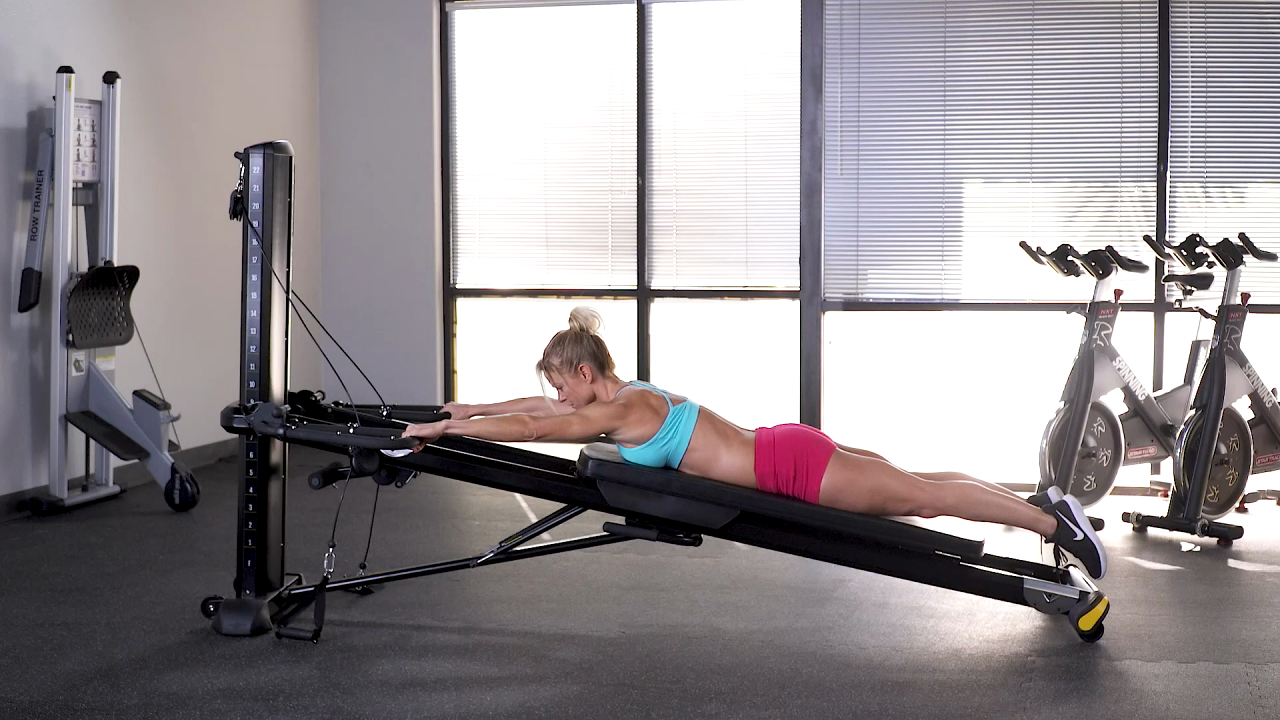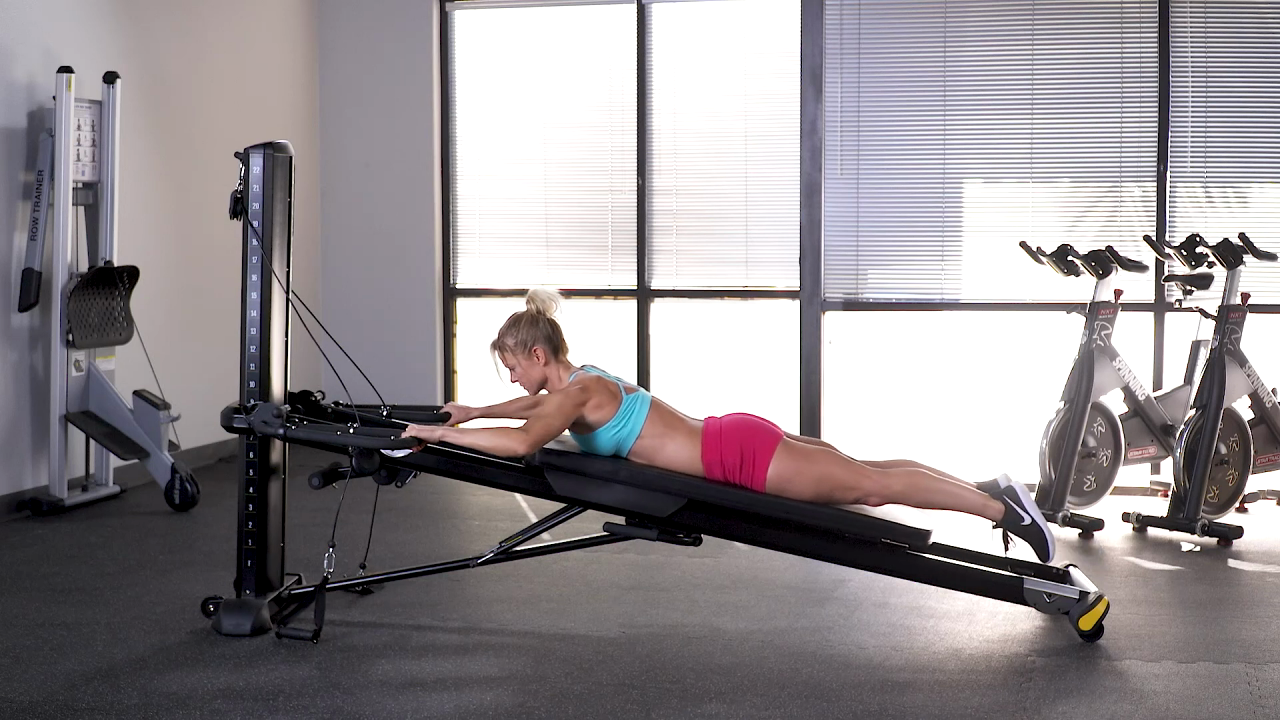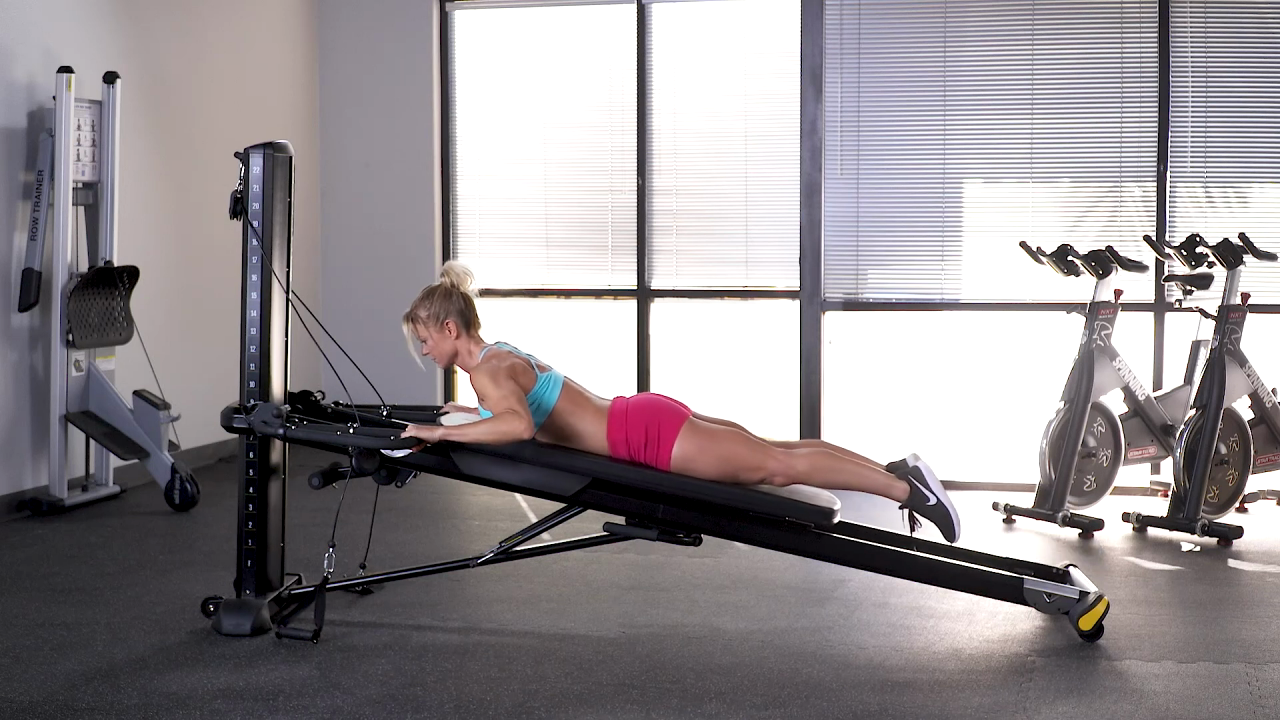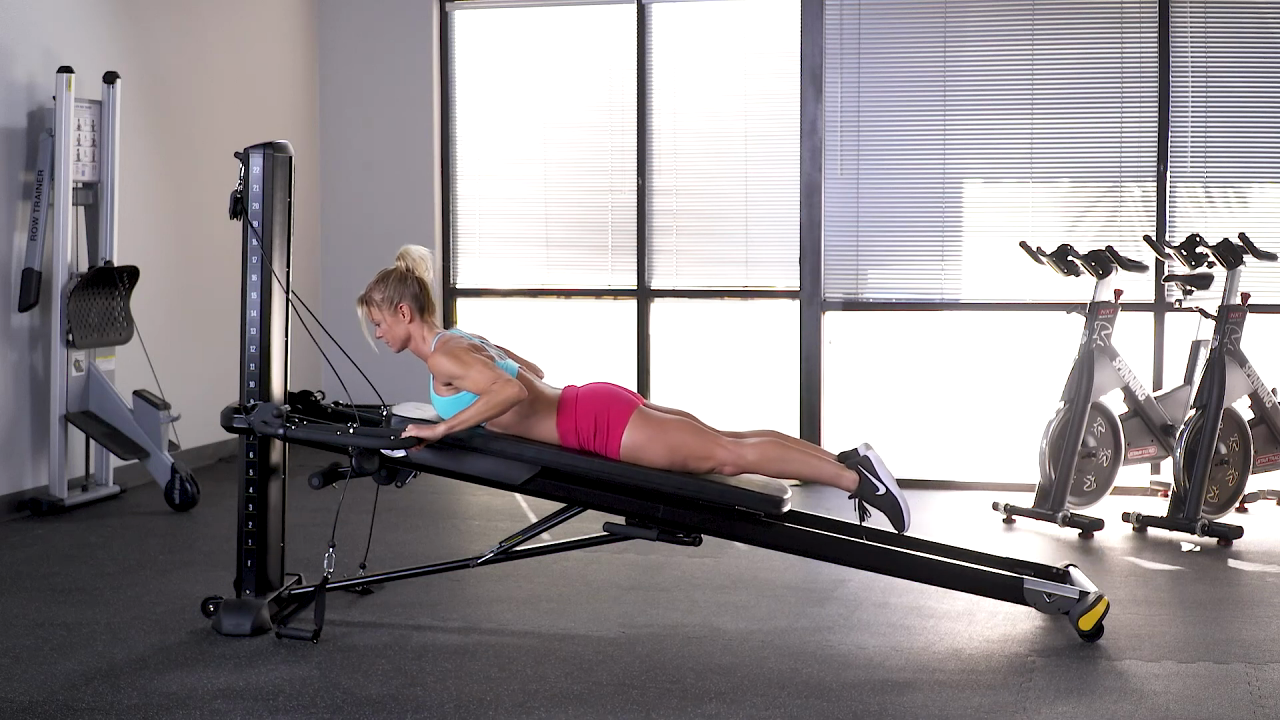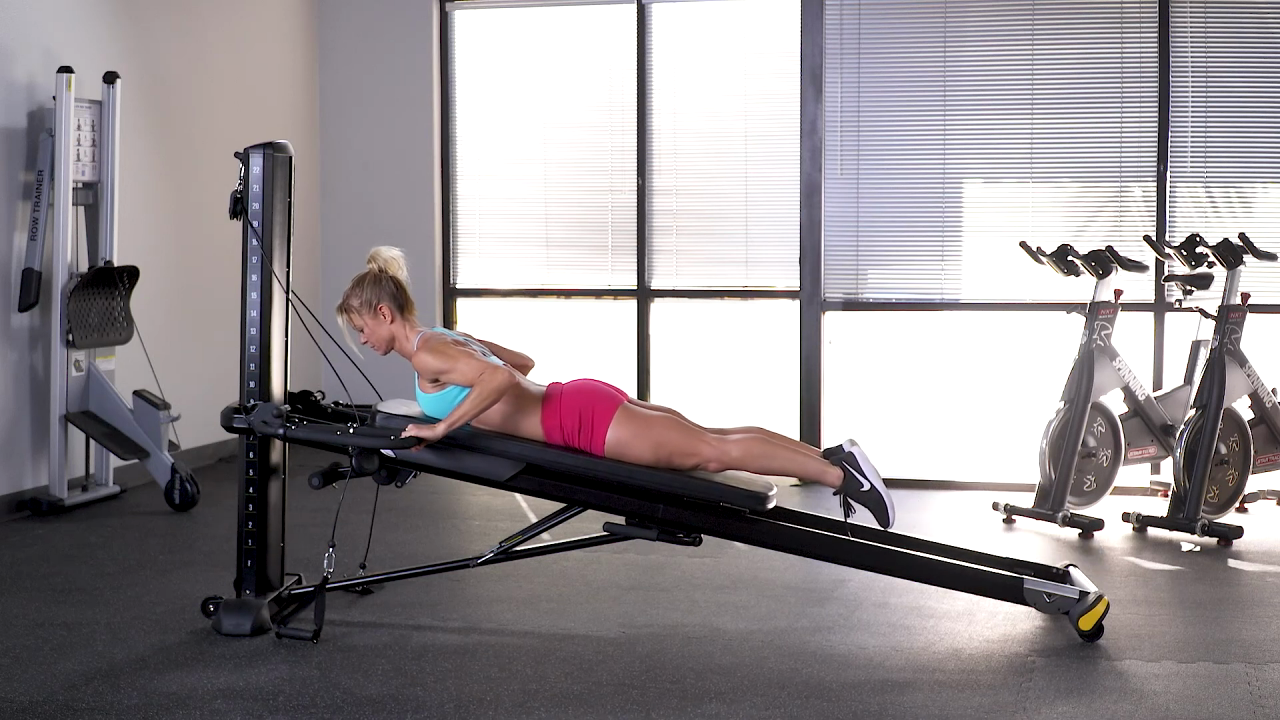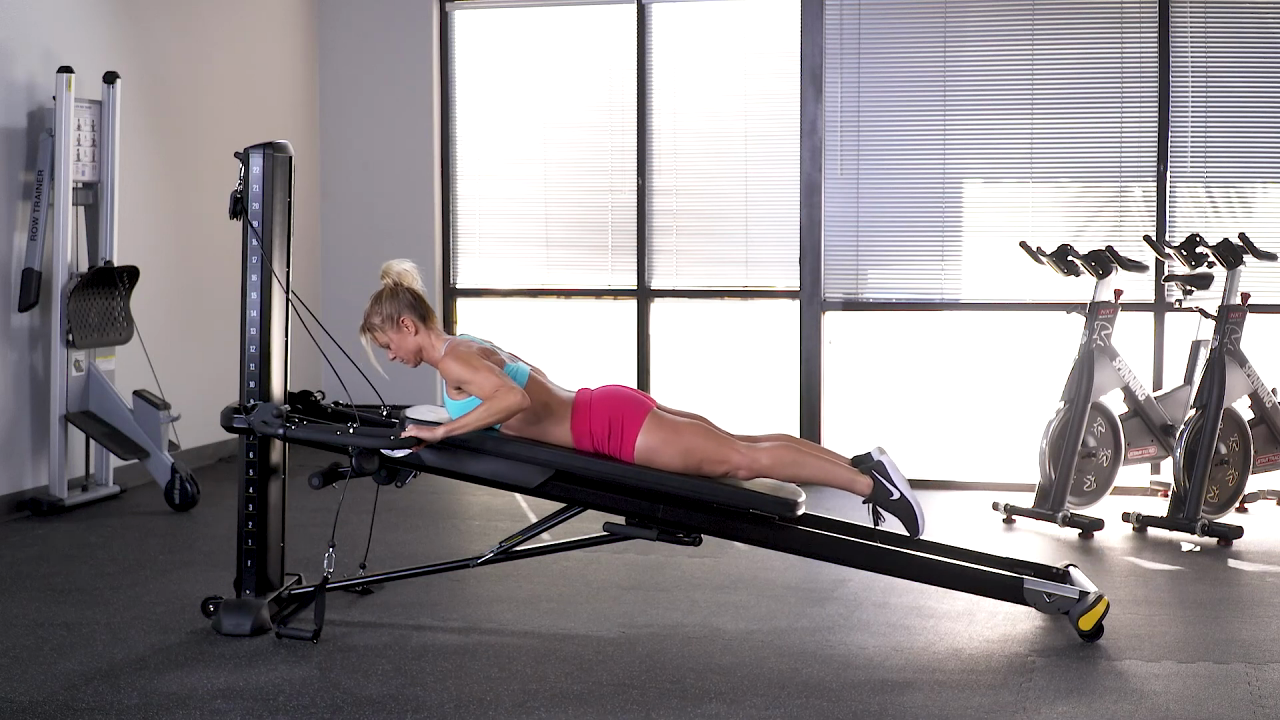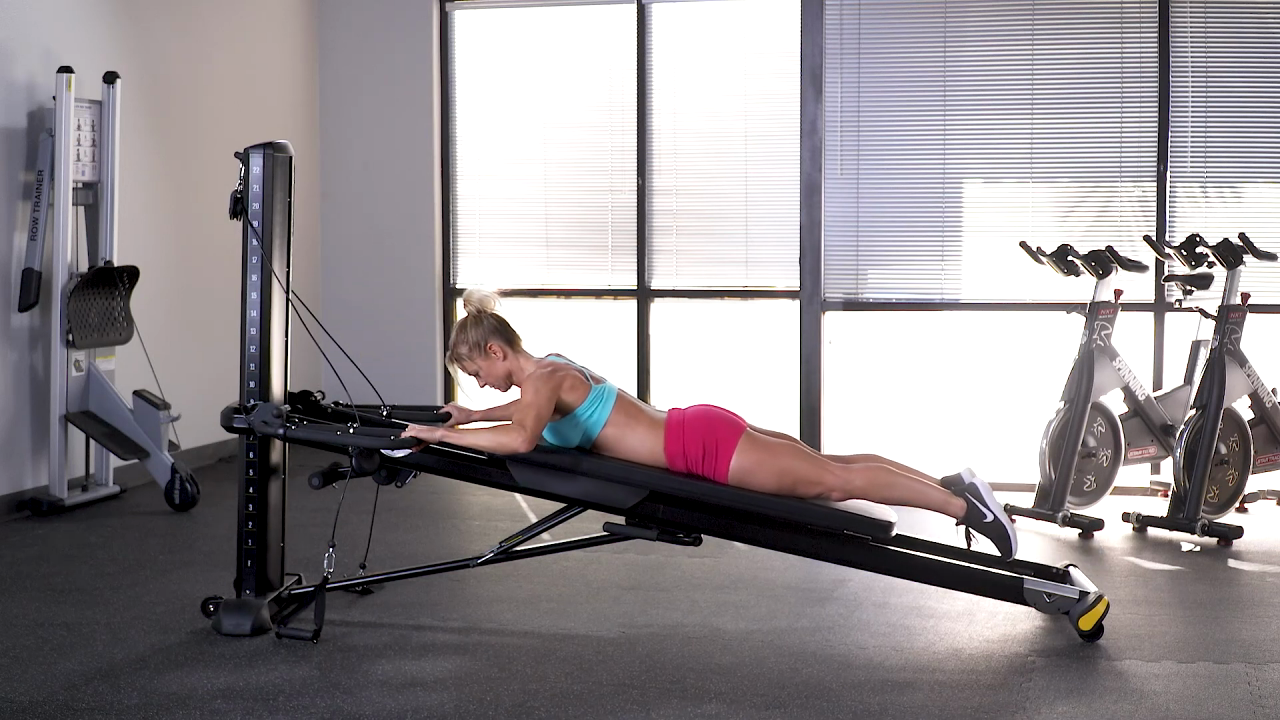
dt=0.7s
person 1, frame 1
left shoulder: (622, 410)
right shoulder: (622, 393)
left elbow: (531, 429)
right elbow: (546, 406)
left wrist: (443, 429)
right wrist: (473, 407)
left hip: (790, 466)
right hip: (788, 451)
left knee: (922, 498)
right knee: (917, 489)
left ankle: (1051, 522)
right ankle: (1041, 503)
person 1, frame 2
left shoulder: (577, 390)
right shoulder: (579, 379)
left elbow: (523, 442)
right elbow: (541, 408)
left wrist: (443, 434)
right wrist: (476, 410)
left hip: (739, 455)
right hip: (737, 441)
left knee: (871, 485)
right knee: (867, 475)
left ankle: (998, 508)
right ankle: (991, 493)
person 1, frame 3
left shoulder: (487, 368)
right shoulder: (502, 354)
left elbow: (520, 428)
left wrist: (441, 432)
right wrist: (480, 410)
left hip: (646, 435)
right hip: (647, 418)
left knee: (777, 466)
right knee: (774, 452)
left ankle: (905, 489)
right ankle: (898, 471)
person 1, frame 4
left shoulder: (442, 355)
right shoulder: (460, 339)
left elbow: (511, 391)
left wrist: (442, 427)
right wrist: (464, 399)
left hip: (595, 423)
right hip: (597, 407)
left knee: (727, 458)
right knee: (729, 440)
left ankle: (856, 478)
right ankle: (847, 461)
person 1, frame 5
left shoulder: (425, 353)
right shoulder: (445, 337)
left elbow: (500, 377)
left wrist: (442, 426)
right wrist: (453, 397)
left hip: (580, 421)
right hip: (582, 403)
left knee: (712, 453)
right knee: (713, 437)
left ankle: (839, 474)
right ankle: (831, 456)
person 1, frame 6
left shoulder: (452, 358)
right shoulder: (468, 345)
left elbow: (516, 399)
left wrist: (444, 430)
right wrist: (461, 408)
left hip: (611, 427)
right hip: (613, 411)
left knee: (741, 461)
right knee: (743, 445)
left ankle: (869, 484)
right ankle: (860, 465)
person 1, frame 7
left shoulder: (540, 376)
right shoulder: (549, 366)
left elbow: (522, 439)
right elbow: (536, 414)
left wrist: (445, 434)
right wrist: (475, 413)
left hip: (701, 446)
right hip: (701, 430)
left knee: (833, 481)
right knee: (833, 468)
left ankle: (958, 505)
right ankle: (951, 487)
